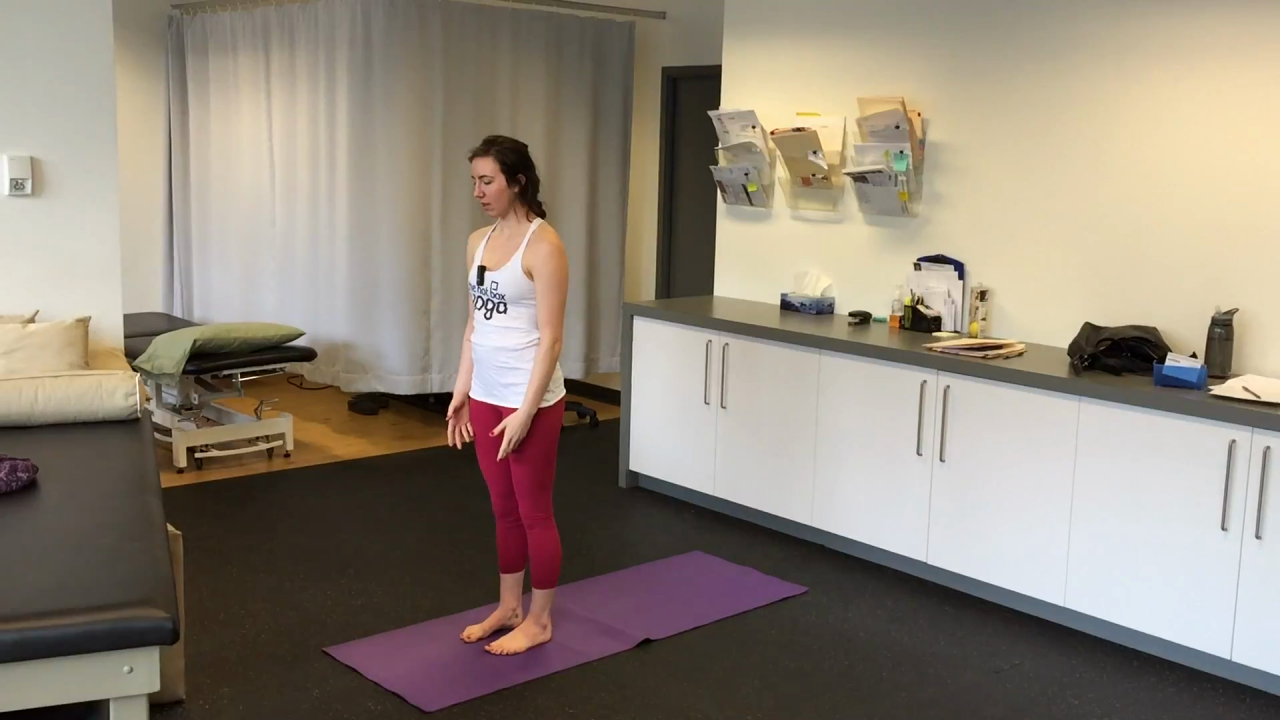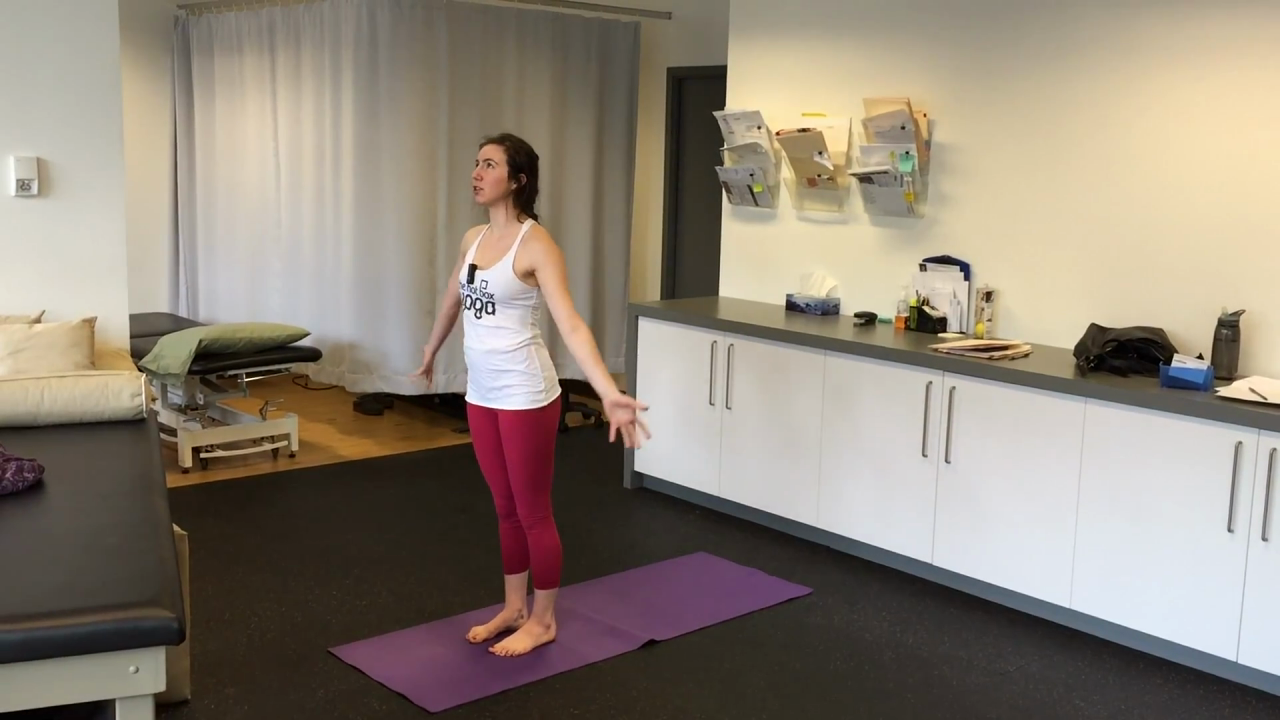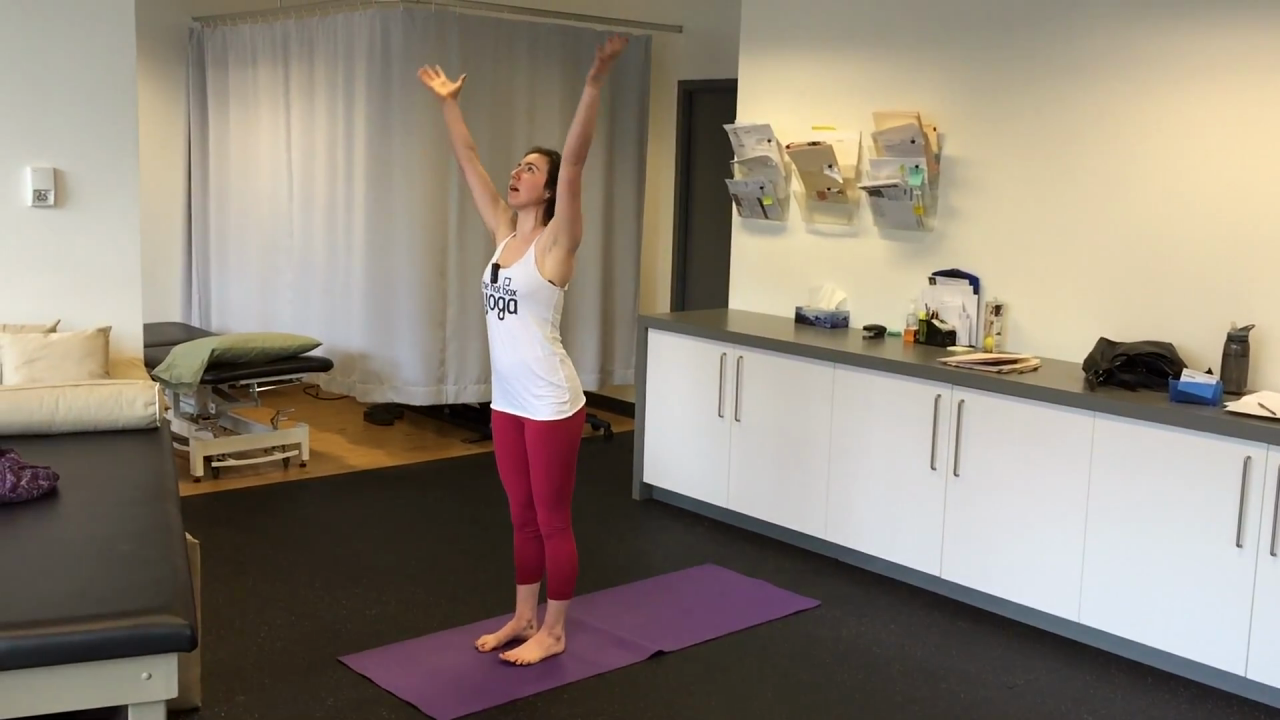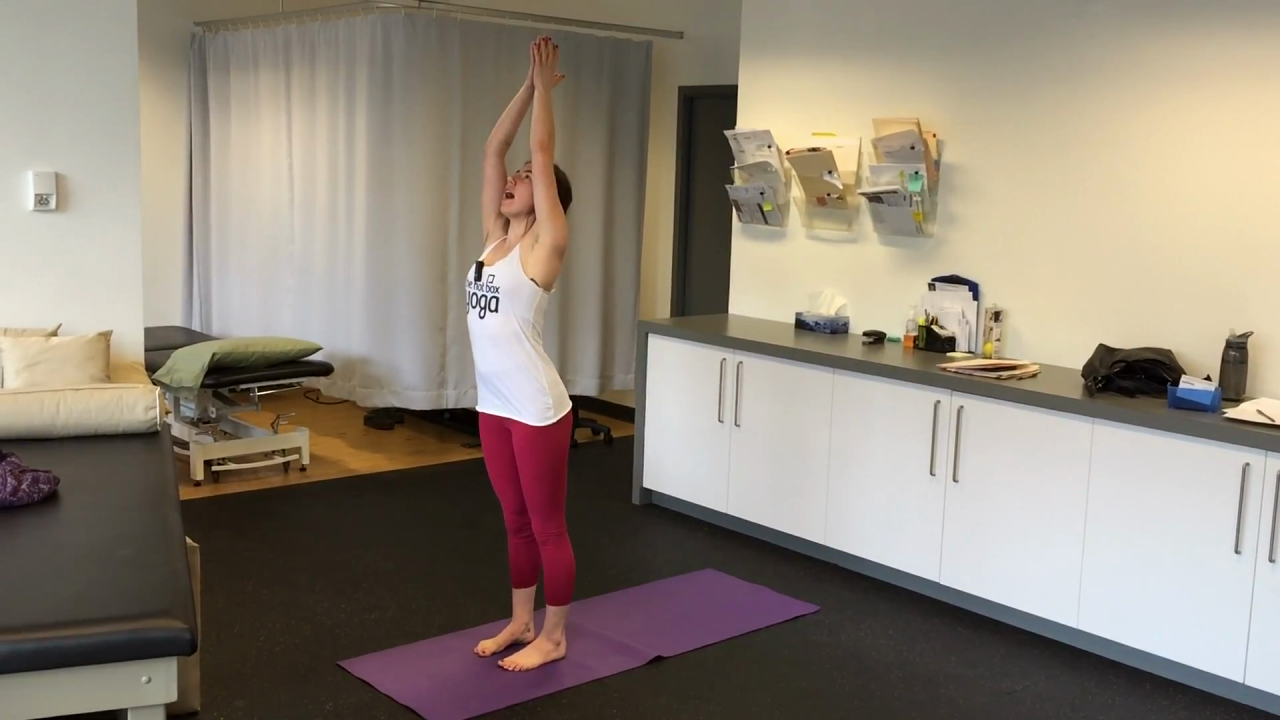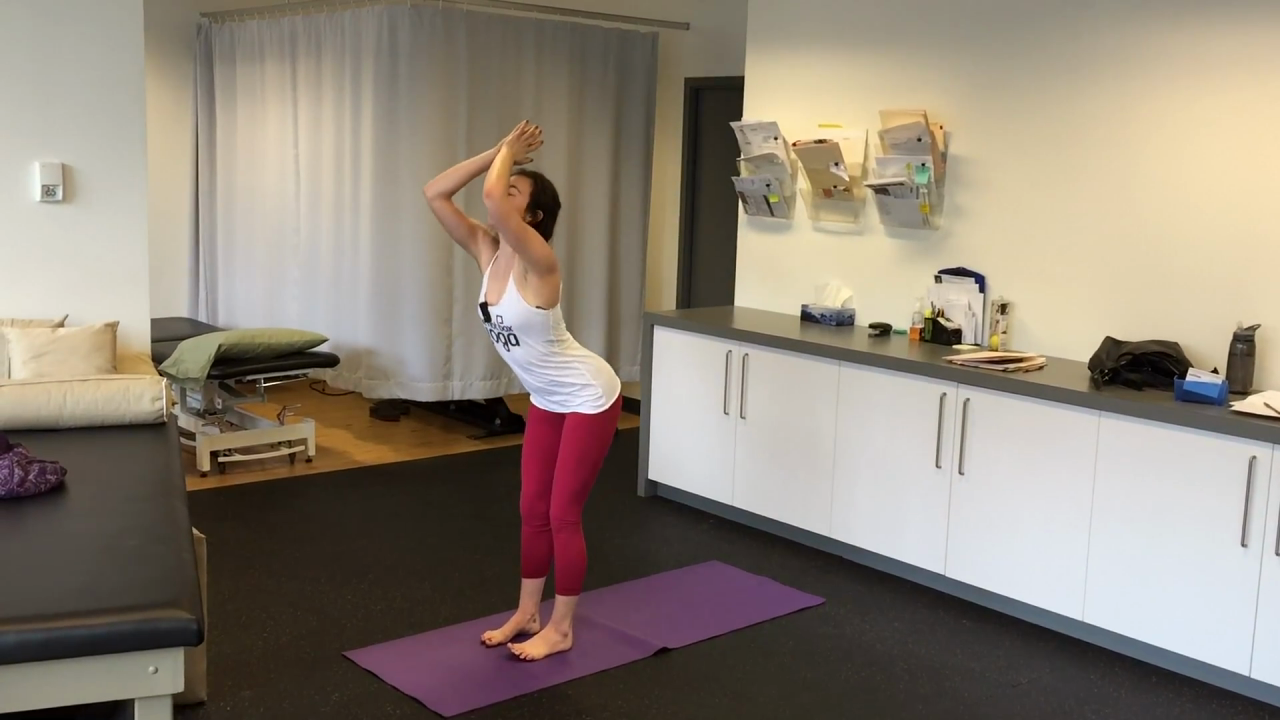
dt=1s
person 1, frame 1
left shoulder: (543, 245)
right shoulder: (478, 241)
left elbow: (550, 337)
left wrist: (526, 411)
right wrist: (462, 390)
left hip: (530, 397)
right hip: (486, 395)
left knee: (534, 513)
right knee: (503, 510)
left ankle: (539, 621)
right ankle: (508, 608)
person 1, frame 2
left shoulder: (535, 244)
right shoulder: (472, 239)
left elbow: (571, 325)
right elbow: (454, 302)
left wrist: (609, 393)
right wrist: (431, 350)
left hip: (525, 396)
right hip: (481, 394)
left knee: (534, 513)
right knee: (506, 509)
left ankle: (543, 620)
right ankle: (513, 608)
person 1, frame 3
left shoulder: (558, 241)
right shoulder: (505, 234)
left elbow: (574, 162)
right elbow: (468, 161)
left wrist: (594, 84)
right wrist: (447, 100)
left hip: (550, 406)
right hip: (507, 402)
left knee: (553, 523)
right knee: (523, 519)
left ankle: (553, 632)
right ankle: (523, 618)
person 1, frame 4
left shoulder: (546, 244)
right shoulder: (496, 237)
left elbow: (543, 151)
right elbow: (493, 149)
left wrist: (545, 87)
right wrist: (528, 86)
left hip: (536, 409)
right hip: (494, 406)
left knee: (547, 527)
right knee: (516, 522)
left ankle: (553, 637)
right ankle: (521, 622)
person 1, frame 5
left shoulder: (537, 260)
right shoulder: (488, 252)
left elbow: (488, 198)
right elbow: (435, 195)
left wrist: (507, 157)
right wrist: (498, 152)
left hip: (589, 398)
right hip: (547, 400)
left knee: (563, 514)
right knee: (533, 510)
left ankle: (560, 630)
right ankle: (527, 615)
